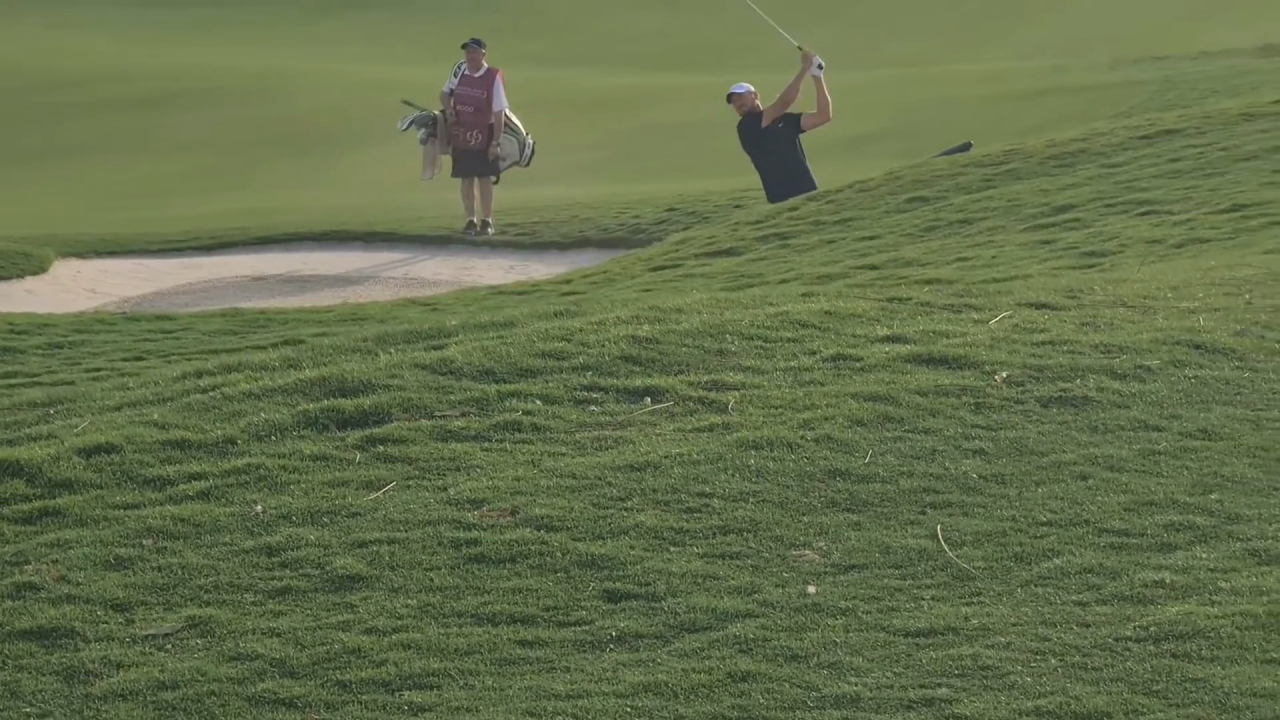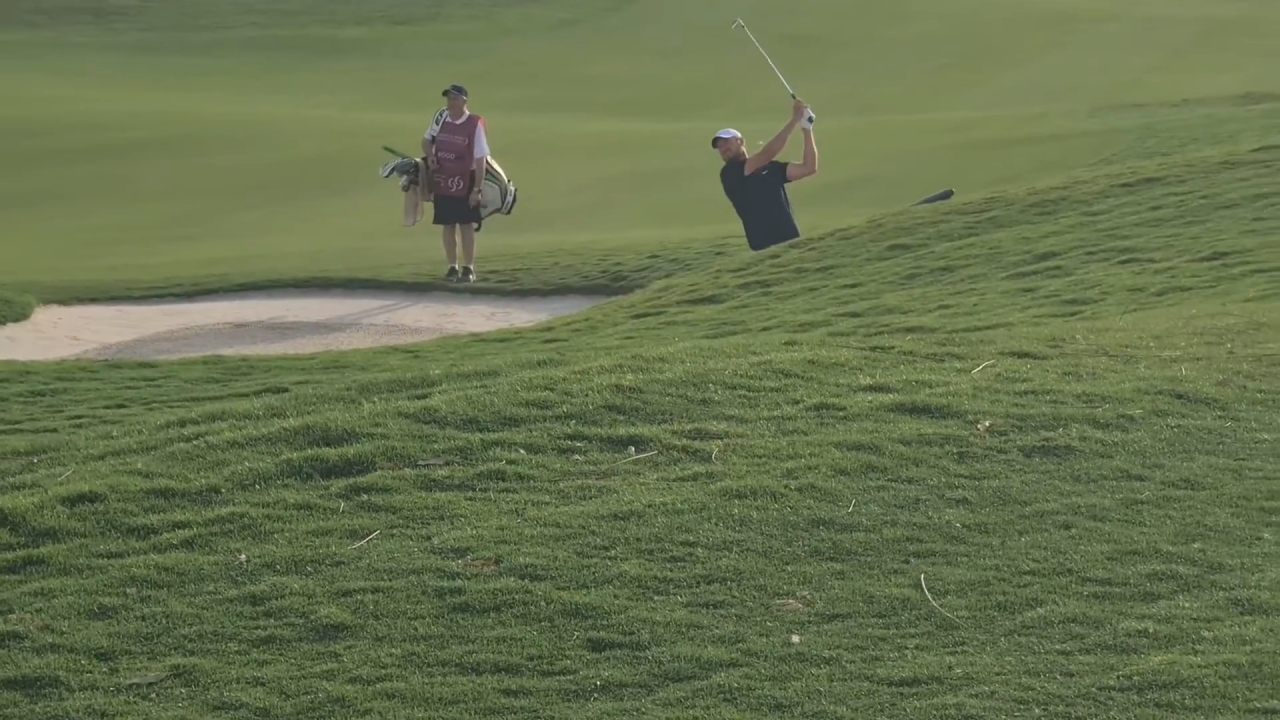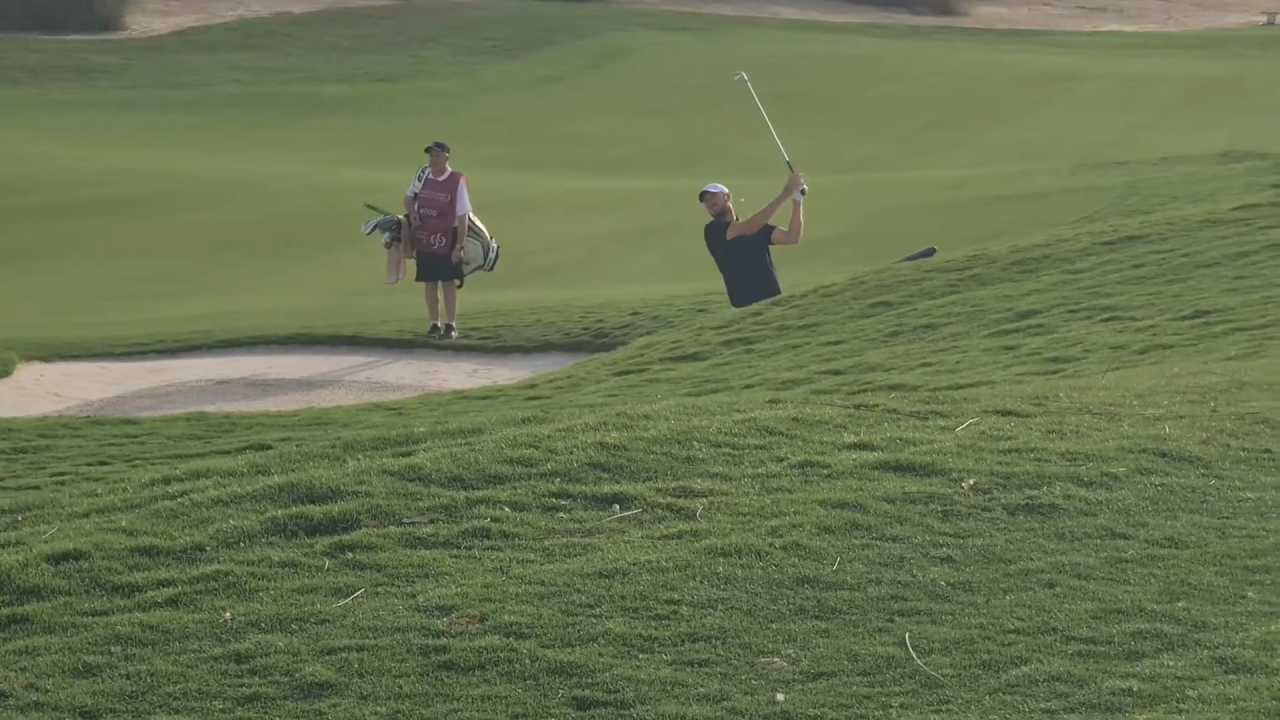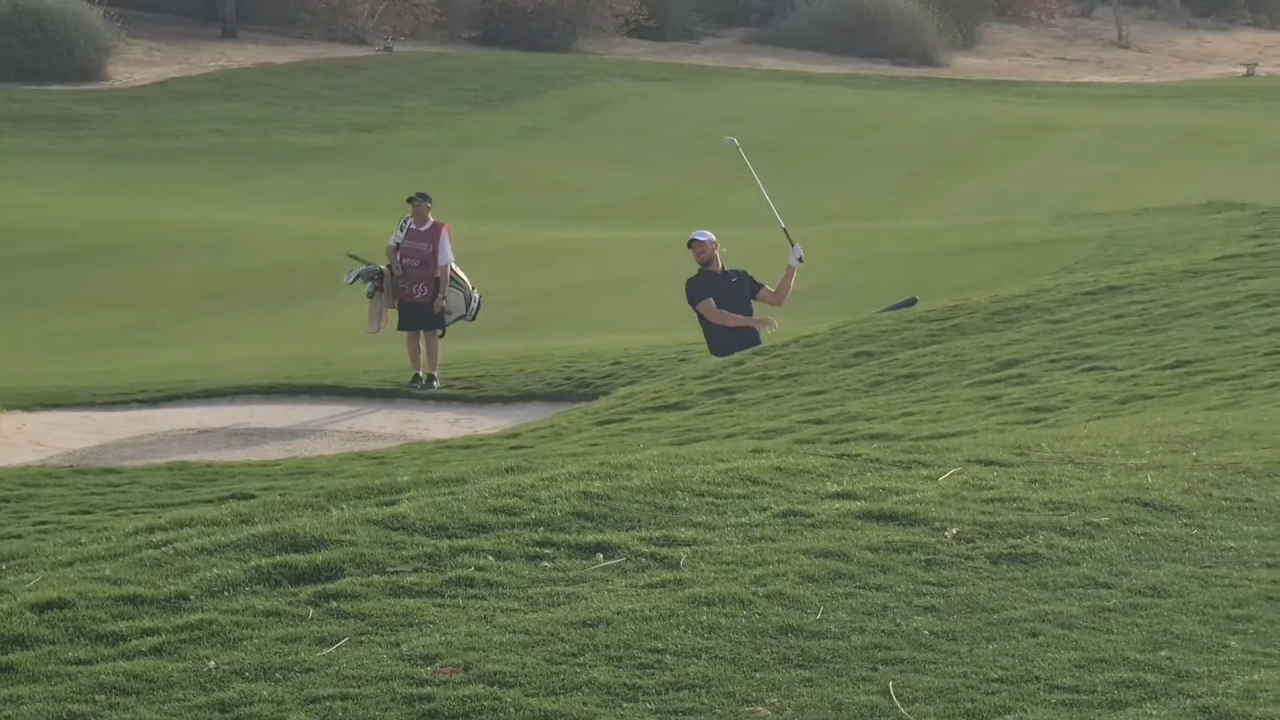
dt=0.3s
person 1, frame 1
left shoulder: (494, 76)
right shoulder: (459, 70)
left elbow: (499, 112)
right elbow: (445, 92)
left wrist: (495, 142)
right wrist: (448, 108)
left hip: (483, 135)
right hip: (460, 134)
left knee: (485, 179)
right knee: (466, 179)
left ankle: (487, 222)
right ankle: (471, 220)
person 1, frame 2
left shoulder: (475, 124)
right shoulder: (441, 118)
left elbow: (480, 159)
right elbow: (427, 139)
left wrist: (477, 189)
right wrist: (429, 155)
left hip: (464, 182)
right hip: (442, 181)
left knee: (466, 226)
right knee: (447, 226)
left ankle: (468, 268)
right ankle: (453, 267)
person 1, frame 3
left shoulder: (458, 181)
right shoulder: (423, 174)
left elbow: (462, 215)
right elbow: (409, 197)
left wrist: (459, 245)
right wrist: (412, 213)
left hip: (446, 239)
right hip: (424, 238)
left knee: (448, 283)
right knee: (430, 283)
left ankle: (451, 325)
right ankle: (435, 324)
person 1, frame 4
left shoulder: (439, 231)
right shoulder: (405, 224)
left elbow: (444, 265)
right elbow: (391, 246)
left wrist: (441, 295)
right wrist: (394, 263)
left hip: (428, 289)
right hip: (406, 288)
left knee: (430, 333)
right knee: (411, 332)
left ankle: (432, 375)
right ankle: (416, 374)
